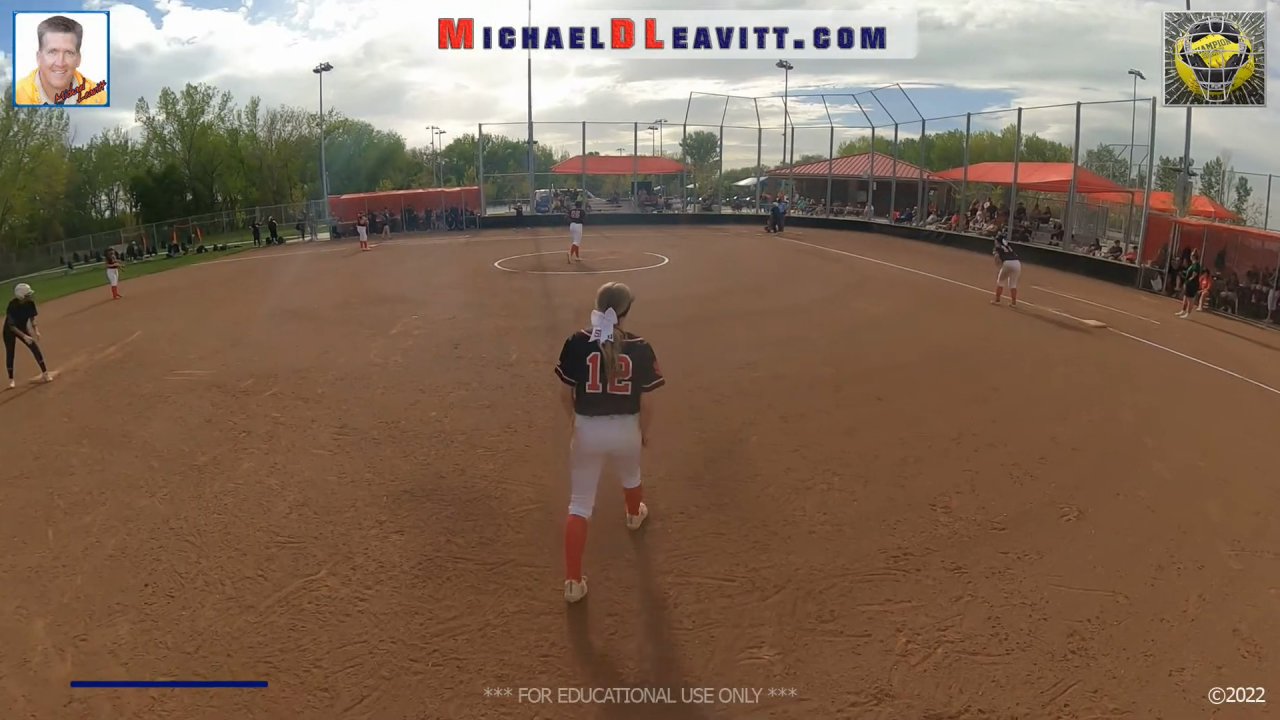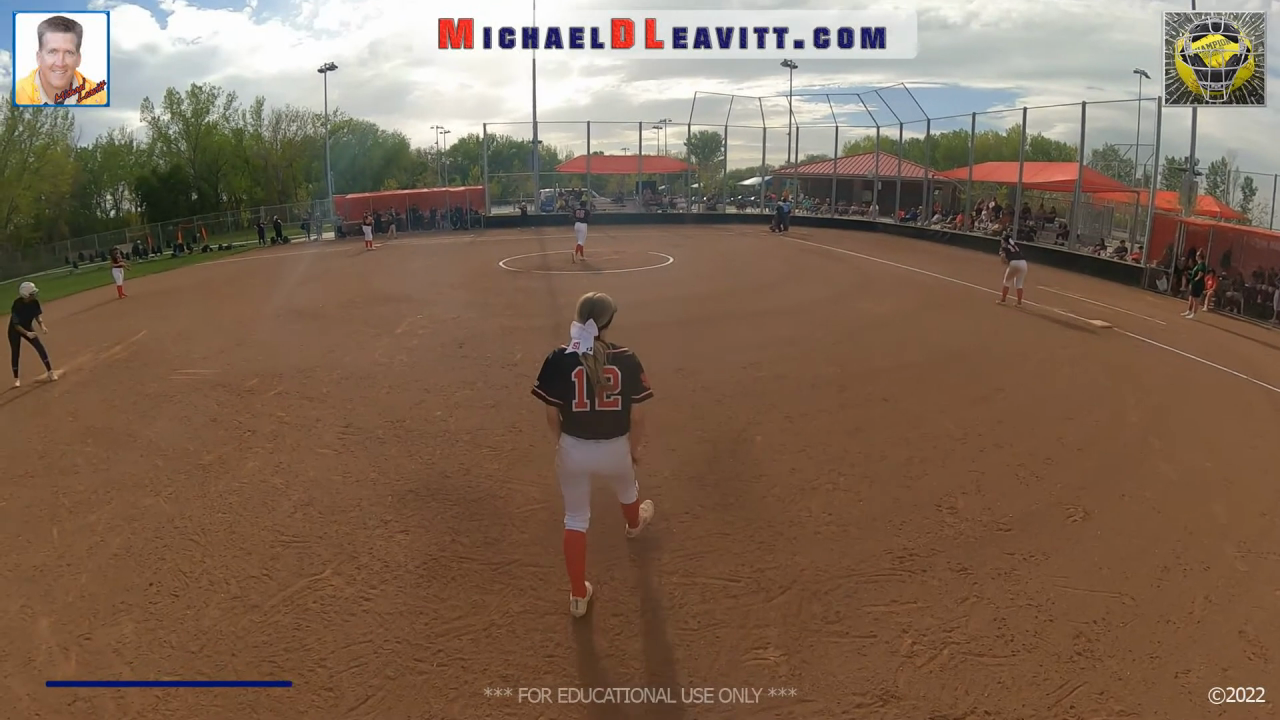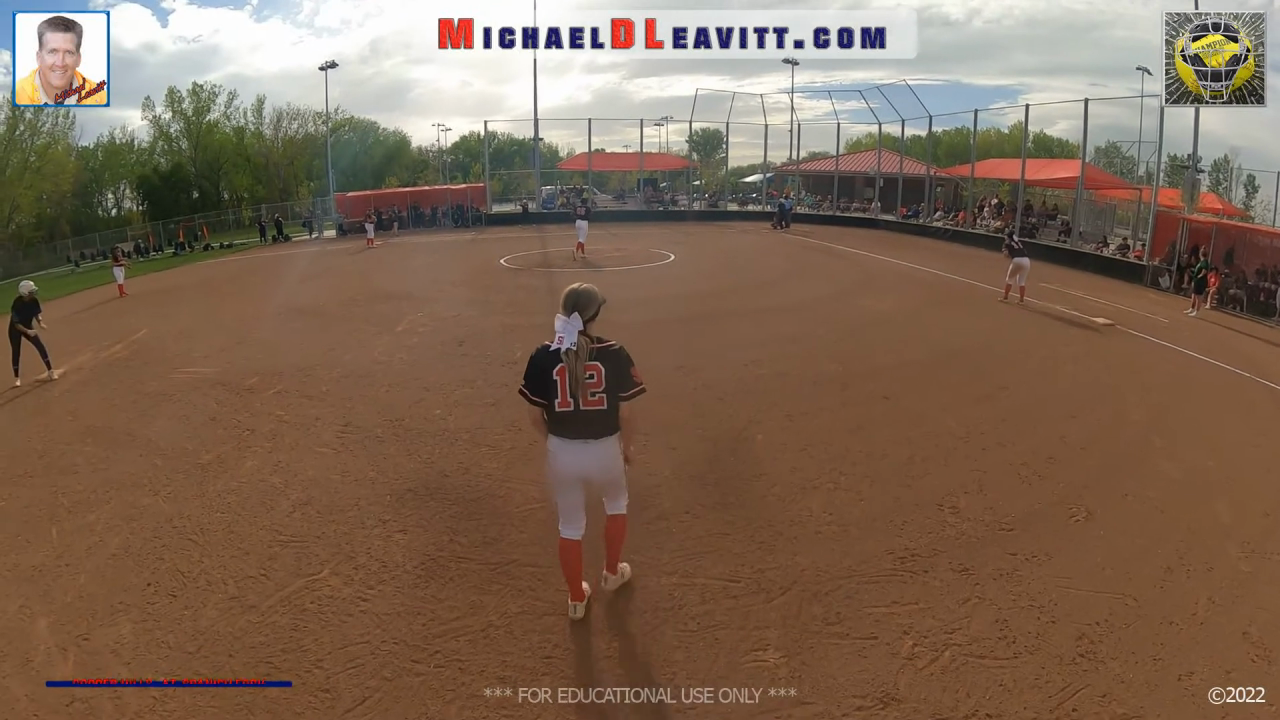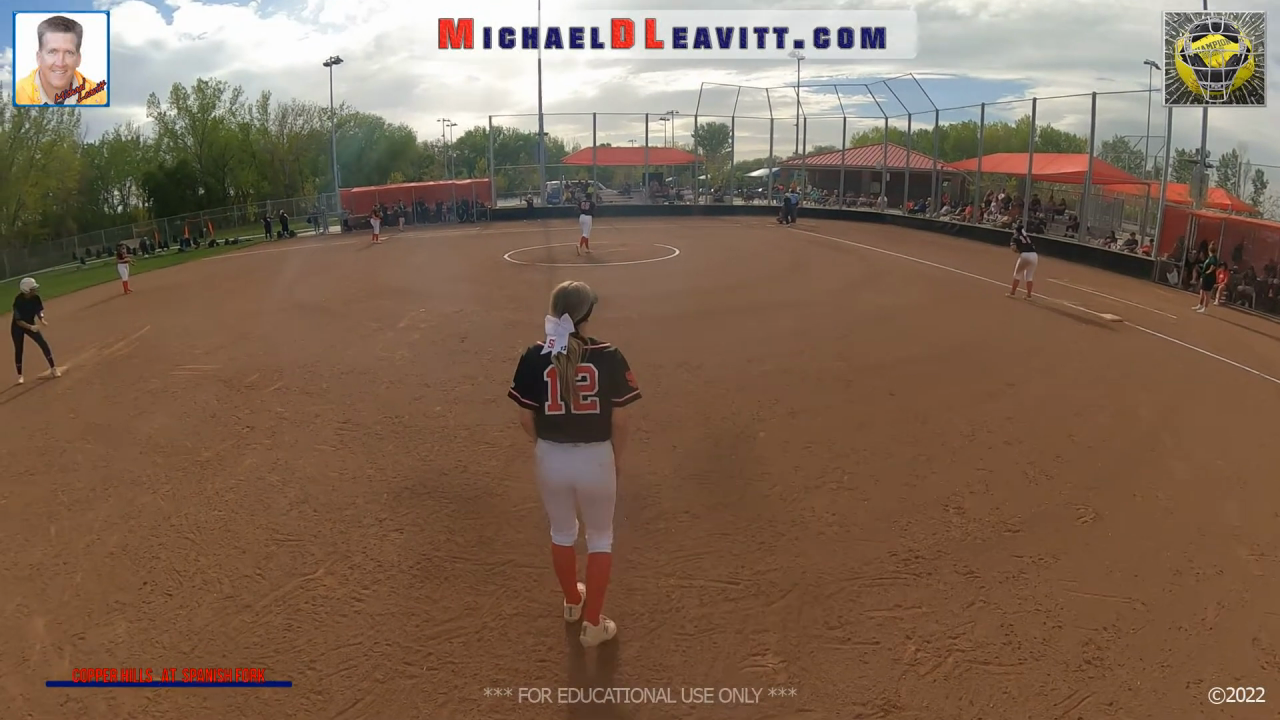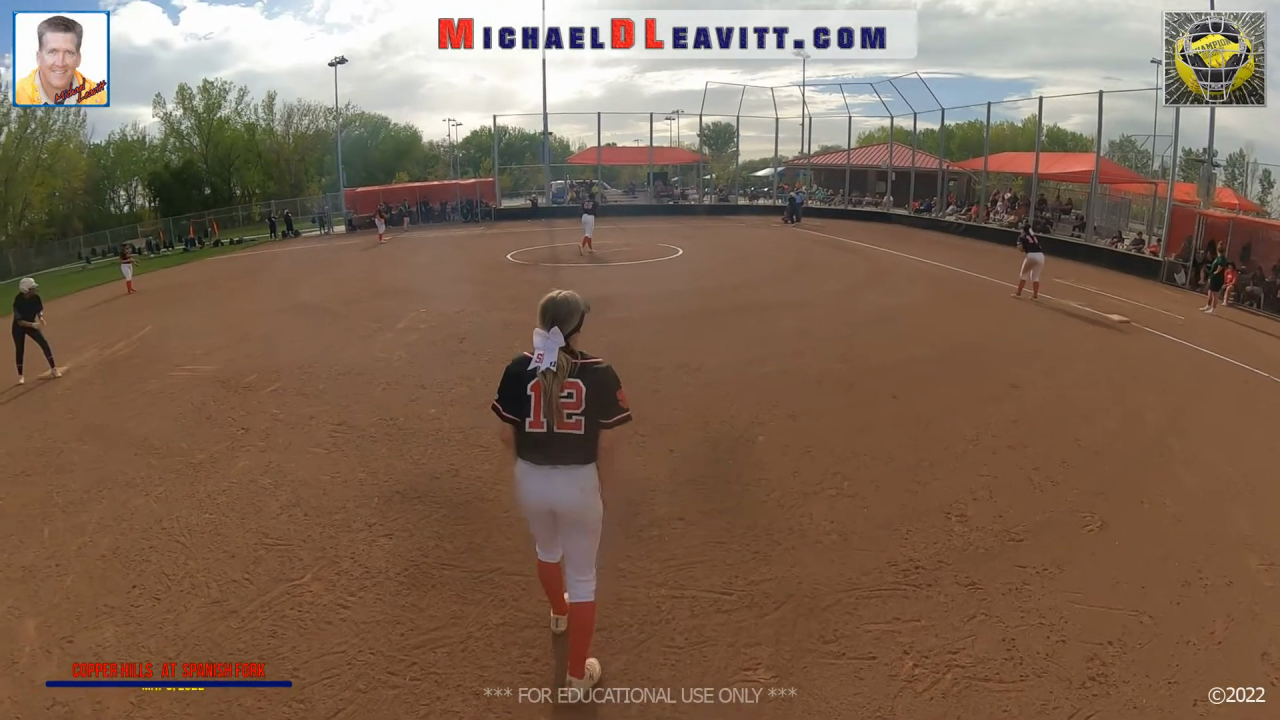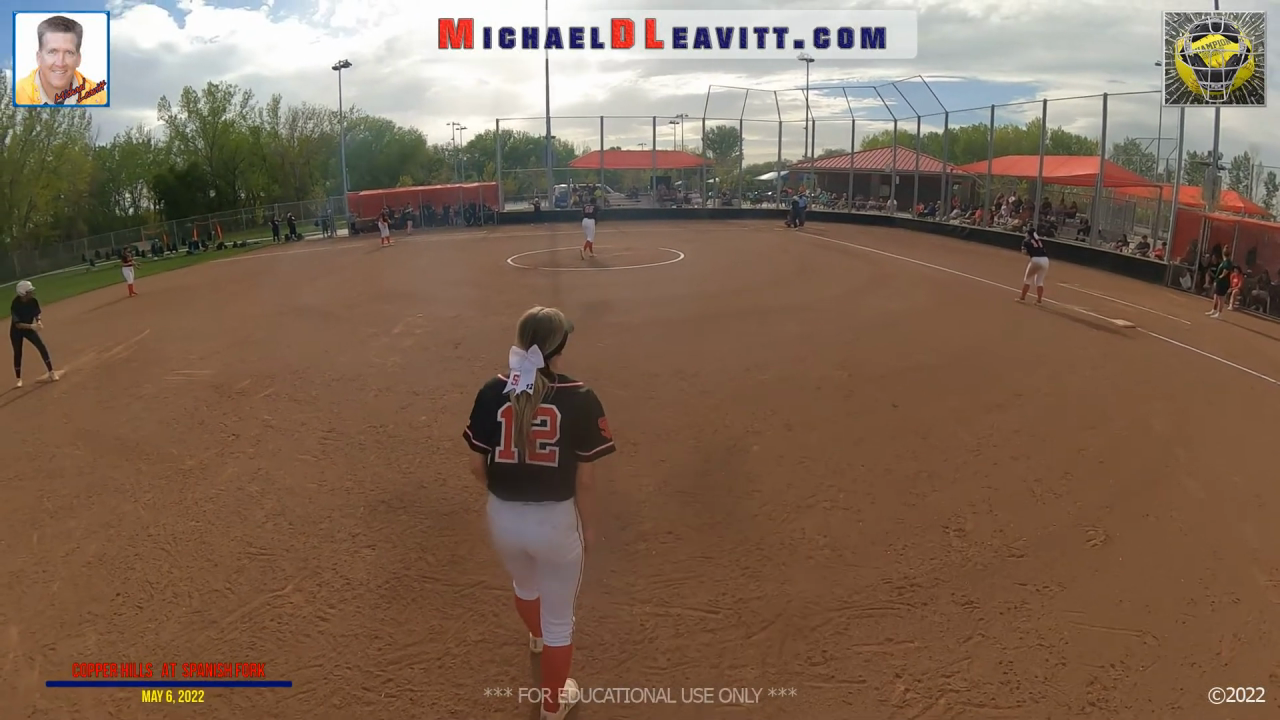
dt=0.2s
person 1, frame 1
left shoulder: (577, 343)
right shoulder: (640, 348)
left elbow: (566, 395)
right elbow: (646, 402)
right wrist: (644, 431)
left hip: (587, 429)
right hip: (626, 429)
left knee: (580, 505)
right knee: (630, 476)
right ankle: (634, 515)
person 1, frame 2
left shoulder: (559, 360)
right shoulder: (626, 361)
left elbow: (551, 415)
right elbow: (636, 416)
right wrist: (635, 447)
left hip: (573, 450)
right hip: (614, 448)
left knee: (575, 520)
right knee: (627, 490)
right ankle: (635, 525)
person 1, frame 3
left shoulder: (543, 356)
right shoulder: (614, 355)
left elbow: (536, 416)
right elbow: (626, 414)
right wrist: (626, 447)
left hip: (561, 453)
right hip: (604, 450)
left knee: (570, 526)
right knee: (616, 503)
right ankle: (612, 573)
person 1, frame 4
left shoulder: (534, 357)
right shoulder: (608, 357)
left elbow: (526, 419)
right elbow: (619, 420)
right wrist: (617, 458)
left hip: (551, 459)
right hip: (595, 458)
left knee: (562, 532)
right knee: (600, 535)
left ankle: (572, 602)
right ankle: (593, 624)
person 1, frame 5
left shoulder: (519, 369)
right shoulder: (599, 374)
left elbow: (507, 435)
right elbow: (606, 443)
right wrist: (603, 483)
left hip: (530, 480)
right hip: (579, 482)
left knee: (548, 550)
right knee: (582, 578)
left ankle: (559, 613)
right ankle: (577, 675)
person 1, frame 6
left shoulder: (492, 393)
right shoulder: (579, 399)
left elbow: (478, 466)
right elbow: (584, 480)
right wrist: (586, 524)
left hip: (503, 519)
right hip: (556, 521)
left knee: (525, 584)
right knee: (558, 622)
left ankle: (538, 637)
